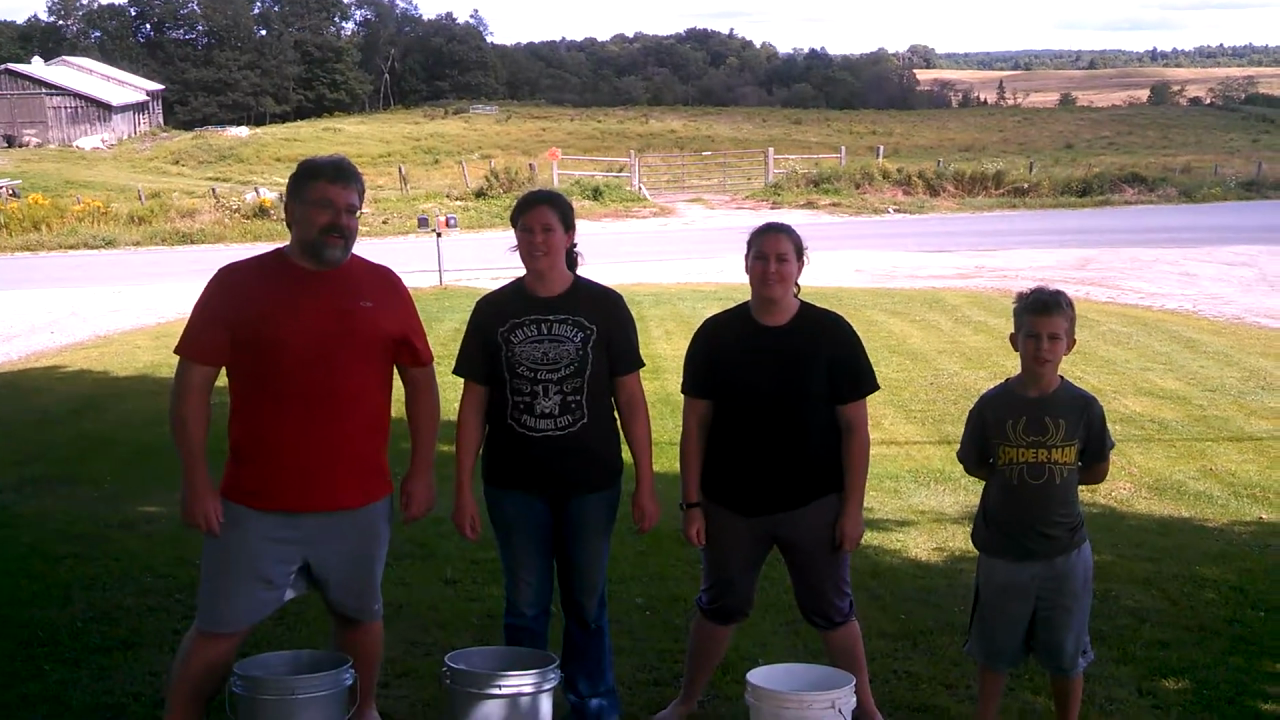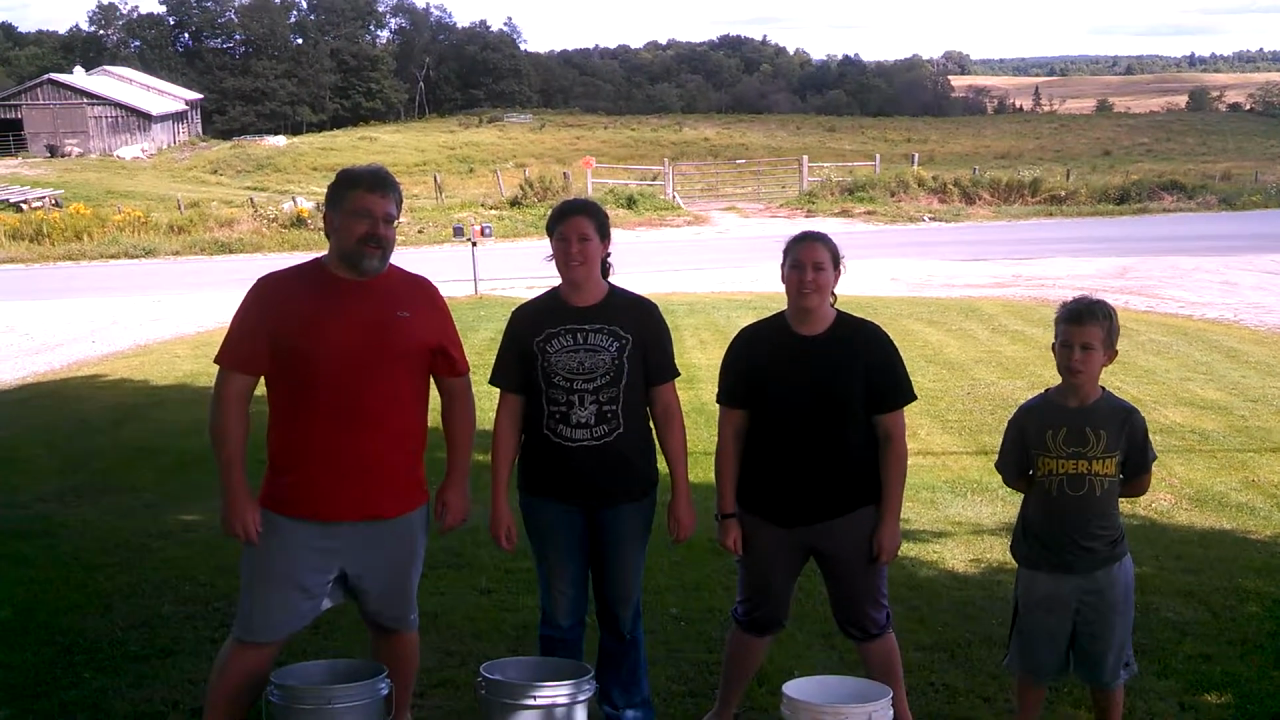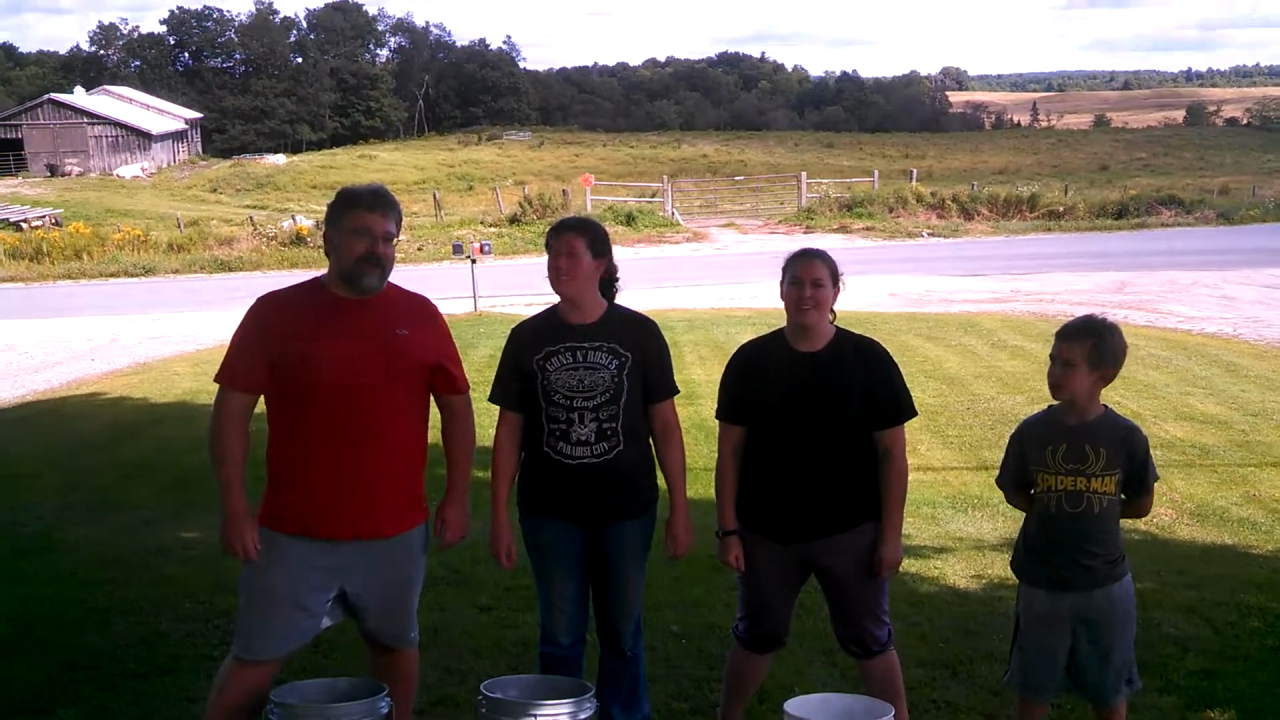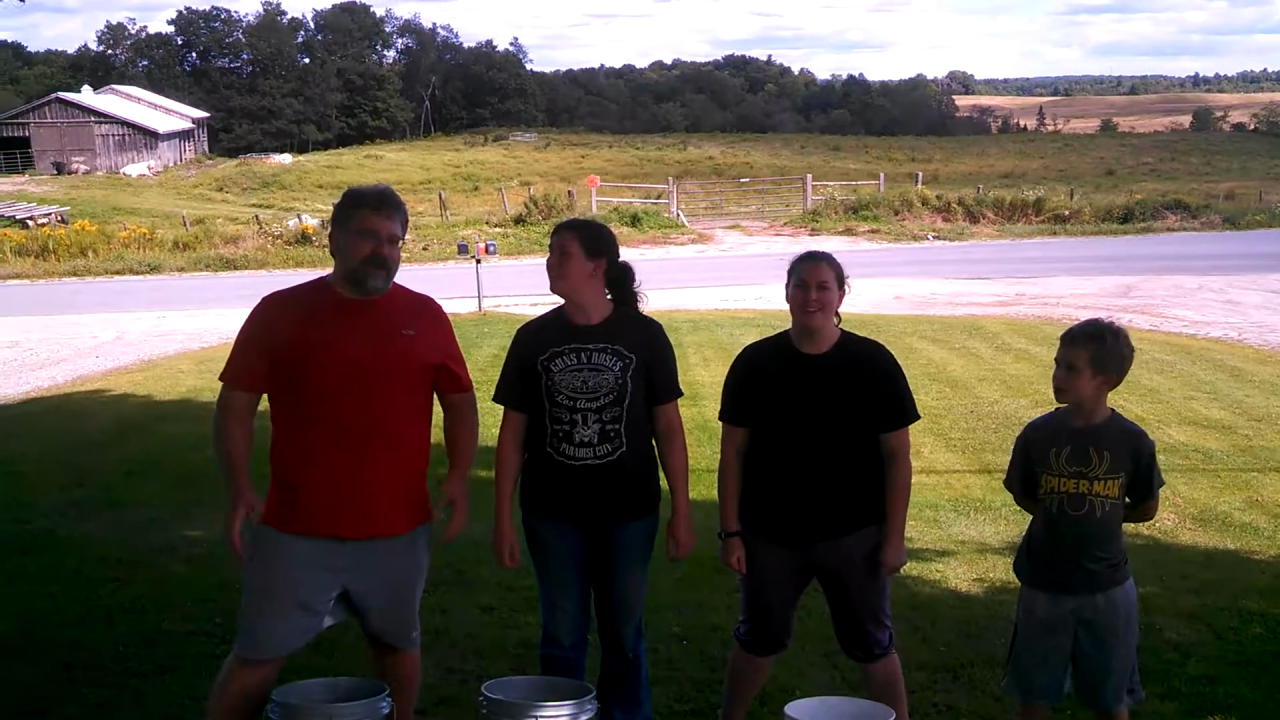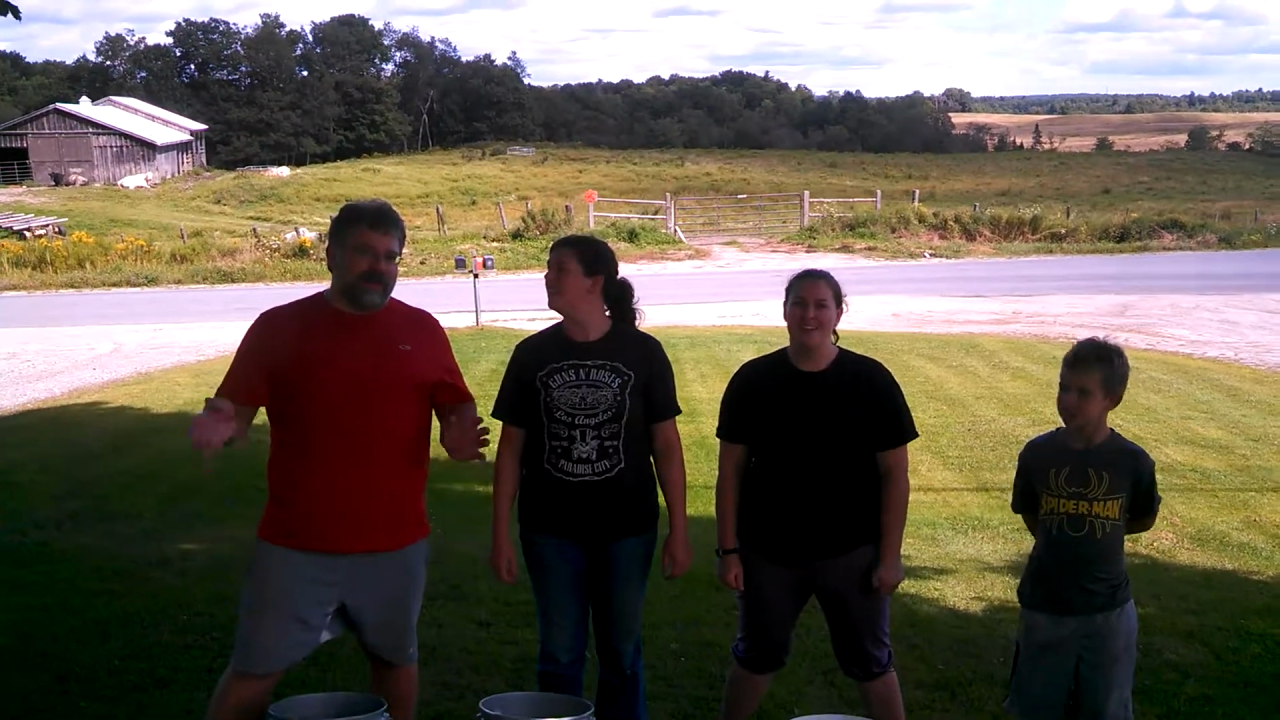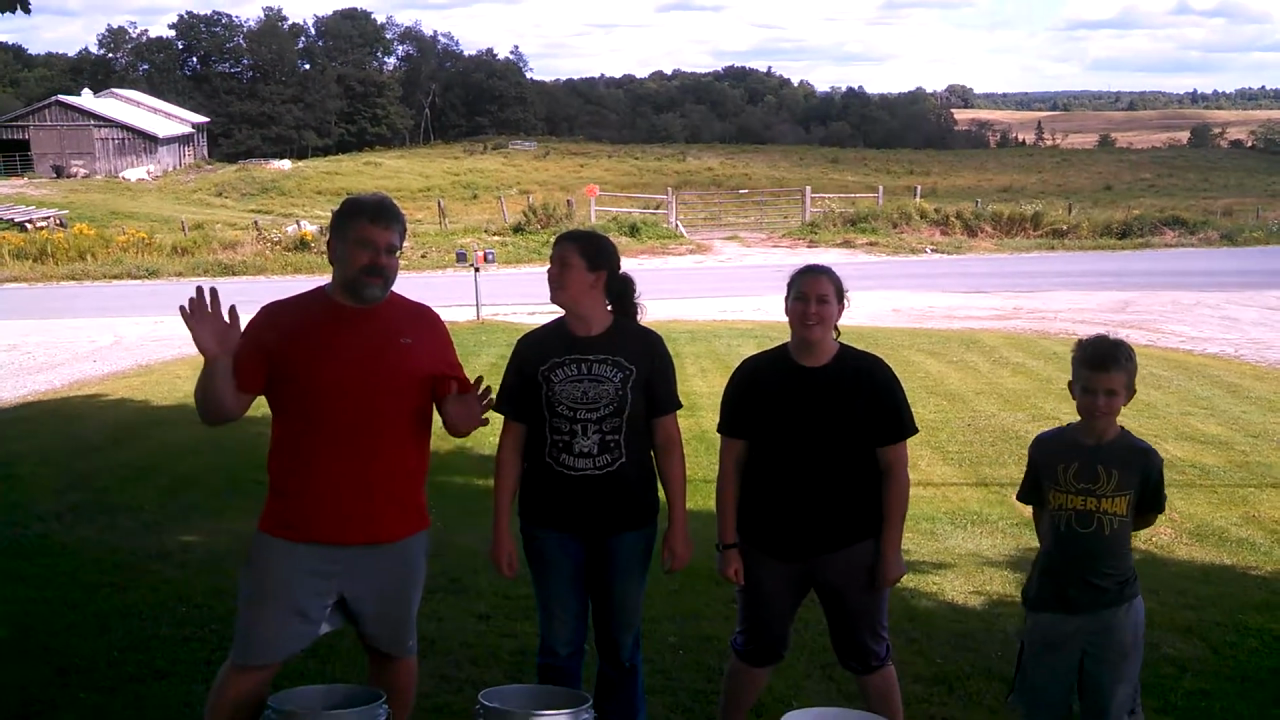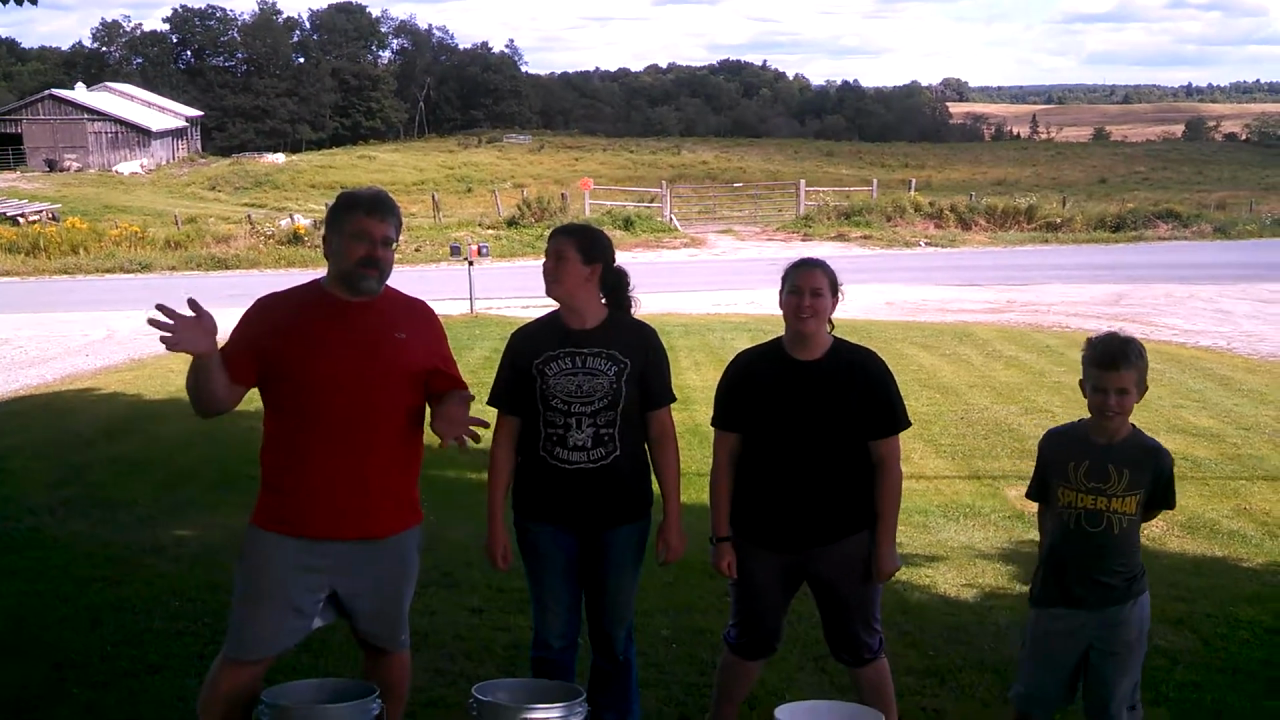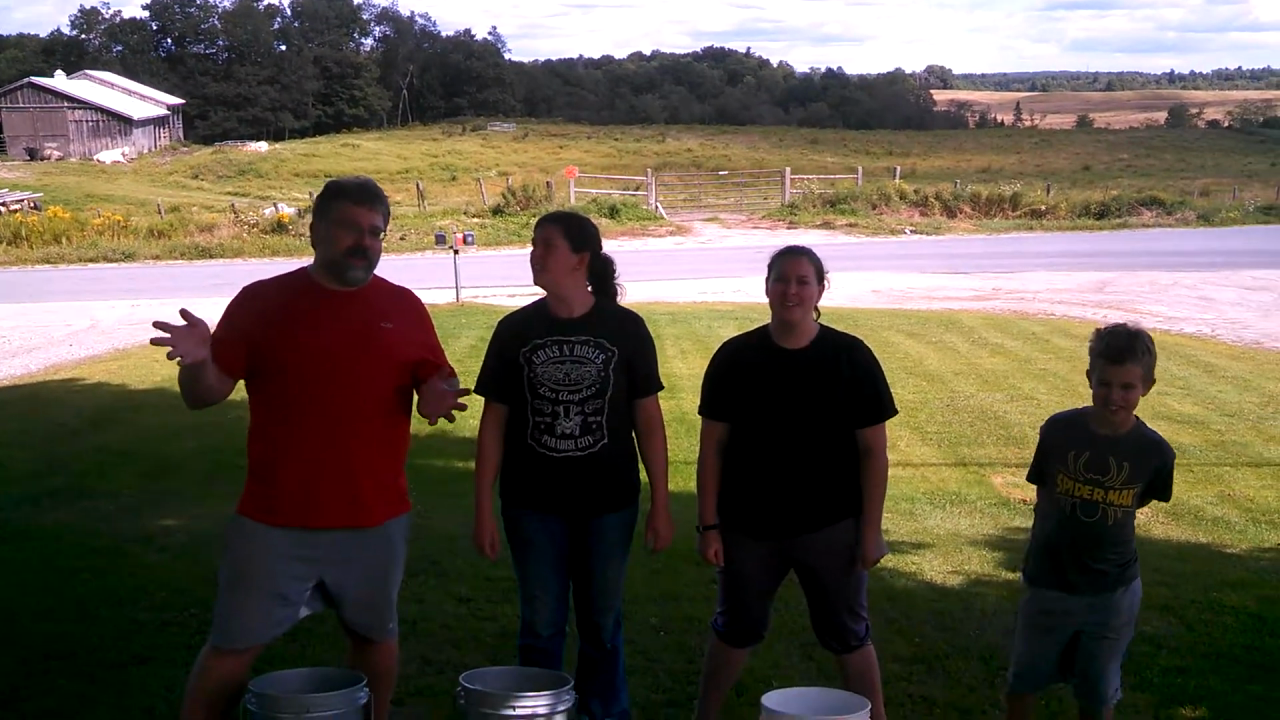
dt=0.2s
person 1, frame 1
left shoulder: (383, 286)
right shoulder: (237, 283)
left elbow: (420, 377)
right elbow: (193, 382)
left wrist: (422, 468)
right wrist: (195, 480)
left hip: (359, 502)
right hip: (256, 505)
left knee: (359, 614)
right knee: (218, 628)
person 1, frame 2
left shoulder: (420, 296)
right shoulder: (275, 293)
left elbow: (456, 387)
right elbow: (232, 391)
left wrist: (458, 478)
right wrist: (235, 490)
left hip: (395, 512)
right hip: (294, 514)
left knee: (395, 625)
right knee: (256, 638)
person 1, frame 3
left shoulder: (419, 315)
right shoulder: (275, 312)
left elbow: (456, 404)
right elbow: (232, 410)
left wrist: (457, 496)
right wrist: (234, 506)
left hip: (394, 530)
right hip: (293, 531)
left knee: (395, 642)
right knee: (255, 655)
person 1, frame 4
left shoulder: (425, 315)
right shoulder: (280, 311)
left elbow: (459, 401)
right elbow: (235, 405)
left wrist: (458, 475)
right wrist: (240, 486)
left hip: (398, 528)
right hip: (296, 531)
left knee: (396, 641)
right knee: (257, 654)
person 1, frame 5
left shoulder: (422, 330)
right shoulder: (278, 327)
left elbow: (458, 408)
right elbow: (235, 411)
left wrist: (459, 433)
right wrist: (222, 426)
left hip: (395, 543)
right hip: (294, 545)
left knee: (394, 657)
right knee: (255, 668)
person 1, frame 6
left shoulder: (422, 324)
right shoulder: (279, 320)
left elbow: (457, 403)
right elbow: (219, 411)
left wrist: (461, 416)
right wrist: (218, 362)
left hip: (395, 536)
right hip: (294, 537)
left knee: (393, 650)
right knee: (254, 660)
person 1, frame 7
left shoulder: (416, 318)
right shoulder: (275, 313)
left elbow: (453, 395)
right elbow: (214, 401)
left wrist: (450, 413)
right wrist: (204, 355)
left hip: (388, 530)
right hip: (288, 530)
left knee: (387, 644)
right knee: (246, 654)
person 1, frame 8
left shoulder: (403, 307)
right shoulder: (261, 300)
left elbow: (438, 382)
right elbow: (205, 394)
left wrist: (435, 399)
right wrist: (198, 362)
left hip: (374, 519)
right hip: (274, 520)
left knee: (374, 633)
right knee: (232, 644)
person 2, frame 1
left shoulder: (605, 306)
right shoulder: (493, 310)
left elbow: (630, 396)
right elbow: (474, 401)
left wrist: (645, 483)
right wrist: (463, 488)
left hip: (590, 481)
right hip: (514, 483)
left knee: (586, 603)
right knee: (525, 605)
person 2, frame 2
left shoulder: (640, 315)
right shoulder: (528, 320)
left elbow: (665, 406)
right elbow: (510, 412)
left wrist: (681, 493)
right wrist: (499, 498)
left hip: (625, 491)
right hip: (550, 494)
left knee: (621, 614)
right knee: (560, 616)
person 2, frame 3
left shoulder: (639, 333)
right shoulder: (528, 338)
left elbow: (664, 423)
right elbow: (509, 429)
left wrist: (679, 509)
right wrist: (499, 516)
left hip: (625, 509)
right hip: (549, 511)
left knee: (621, 630)
right knee: (560, 633)
person 2, frame 4
left shoulder: (644, 335)
right shoulder: (533, 338)
left elbow: (668, 426)
right elbow: (513, 430)
left wrist: (682, 512)
right wrist: (502, 516)
left hip: (628, 512)
right hip: (552, 513)
left knee: (623, 632)
right knee: (562, 634)
person 2, frame 5
left shoulder: (643, 352)
right shoulder: (532, 354)
left elbow: (666, 444)
right elbow: (511, 446)
left wrist: (679, 529)
right wrist: (500, 532)
left hip: (626, 528)
right hip: (550, 530)
left knee: (621, 650)
right knee: (560, 650)
person 2, frame 6
left shoulder: (644, 347)
right shoulder: (534, 348)
left elbow: (666, 438)
right elbow: (513, 440)
left wrist: (679, 523)
right wrist: (501, 526)
left hip: (626, 522)
right hip: (550, 522)
left knee: (620, 643)
right knee: (559, 643)
person 2, frame 7
left shoulder: (639, 340)
right shoulder: (528, 342)
left elbow: (660, 431)
right elbow: (507, 433)
left wrist: (673, 516)
right wrist: (495, 518)
left hip: (621, 515)
right hip: (545, 516)
left knee: (614, 635)
right knee: (553, 636)
person 2, frame 8
left shoulder: (625, 327)
right shoulder: (514, 329)
left elbow: (648, 419)
right elbow: (494, 421)
left wrist: (660, 503)
right wrist: (483, 507)
left hip: (608, 503)
right hip: (533, 504)
left knee: (602, 624)
right knee: (541, 625)
person 3, frame 1
left shoulder: (832, 333)
right shoulder: (716, 334)
left elbow: (855, 425)
right elbow: (696, 423)
left wrist: (853, 507)
right wrist: (692, 502)
left hip: (814, 502)
right hip: (732, 502)
left knee: (833, 610)
right knee: (719, 606)
person 3, frame 2
left shoulder: (869, 343)
right shoulder: (751, 344)
left elbow: (892, 436)
right elbow: (731, 433)
left wrist: (890, 519)
right wrist: (728, 512)
left hip: (851, 514)
right hip: (767, 514)
left knee: (869, 623)
right knee: (754, 618)
person 3, frame 3
left shoulder: (868, 360)
right shoulder: (751, 361)
left elbow: (892, 453)
right elbow: (731, 450)
left wrist: (891, 534)
right wrist: (729, 529)
left hip: (851, 530)
right hip: (768, 531)
left knee: (870, 640)
right knee: (756, 634)
person 3, frame 4
left shoulder: (872, 362)
right shoulder: (755, 362)
left elbow: (896, 454)
right elbow: (734, 451)
left wrist: (894, 537)
right wrist: (731, 531)
left hip: (854, 534)
right hip: (771, 534)
left knee: (872, 644)
right knee: (758, 638)
person 3, frame 5
left shoulder: (871, 380)
right shoulder: (753, 380)
left elbow: (894, 473)
right elbow: (731, 469)
left wrist: (889, 555)
right wrist: (729, 549)
left hip: (852, 552)
right hip: (769, 552)
left knee: (870, 661)
right knee: (756, 655)
person 3, frame 6
left shoulder: (871, 375)
right shoulder: (754, 375)
left elbow: (894, 468)
right elbow: (732, 464)
left wrist: (891, 549)
right wrist: (728, 542)
left hip: (852, 546)
right hip: (768, 546)
left knee: (868, 654)
right knee: (755, 649)
person 3, frame 7
left shoulder: (864, 369)
right shoulder: (748, 368)
left elbow: (886, 461)
right elbow: (726, 457)
left wrist: (885, 542)
right wrist: (722, 535)
left hip: (845, 539)
right hip: (762, 538)
left knee: (861, 647)
right knee: (748, 642)
person 3, frame 8
left shoulder: (851, 357)
right shoulder: (734, 357)
left elbow: (873, 450)
right elbow: (713, 446)
left wrist: (871, 530)
right wrist: (709, 524)
left hip: (831, 526)
right hip: (748, 526)
left knee: (848, 635)
right knee: (734, 630)
person 4, frame 1
left shoulder: (1084, 407)
right shoulder: (992, 405)
left elbow: (1098, 471)
right elbow: (973, 465)
left wrist: (1055, 480)
right wrist: (1012, 480)
left hip: (1065, 551)
right hip: (1002, 551)
left knee: (1067, 655)
right knee: (994, 651)
person 4, frame 2
left shoulder: (1125, 418)
right shoulder: (1031, 415)
left elbow: (1139, 484)
right elbow: (1013, 478)
left wrist: (1096, 493)
right wrist: (1052, 493)
left hip: (1106, 564)
right hip: (1042, 564)
left knee: (1108, 669)
right knee: (1034, 664)
person 4, frame 3
left shoulder: (1126, 436)
right shoulder: (1032, 431)
left elbow: (1141, 504)
right elbow: (1014, 495)
left wrist: (1098, 511)
right wrist: (1053, 512)
left hip: (1106, 582)
right hip: (1042, 581)
left knee: (1109, 686)
right knee: (1034, 680)
person 4, frame 4
left shoulder: (1132, 441)
right shoulder: (1038, 434)
left elbow: (1146, 508)
left wrist: (1101, 515)
right wrist: (1062, 518)
left hip: (1107, 586)
right hip: (1044, 584)
right knee: (1035, 685)
person 4, frame 5
left shoulder: (1133, 461)
right shoulder: (1038, 453)
left elbow: (1144, 520)
left wrist: (1101, 533)
right wrist: (1062, 543)
left hip: (1109, 608)
right hip: (1044, 605)
person 4, frame 6
left shoulder: (1142, 458)
right shoulder: (1046, 447)
left elbow: (1147, 517)
left wrist: (1103, 531)
right wrist: (1060, 548)
left hip: (1116, 605)
right hip: (1051, 600)
person 4, frame 7
left shoulder: (1153, 457)
right shoulder: (1056, 443)
left elbow: (1151, 510)
left wrist: (1107, 531)
right wrist: (1054, 553)
left hip: (1121, 603)
right hip: (1056, 596)
person 4, frame 8
left shoulder: (1154, 451)
right shoulder: (1058, 429)
left wrist: (1102, 518)
right wrist: (1042, 543)
left hip: (1113, 590)
right hip: (1048, 579)
right knee: (1025, 674)
